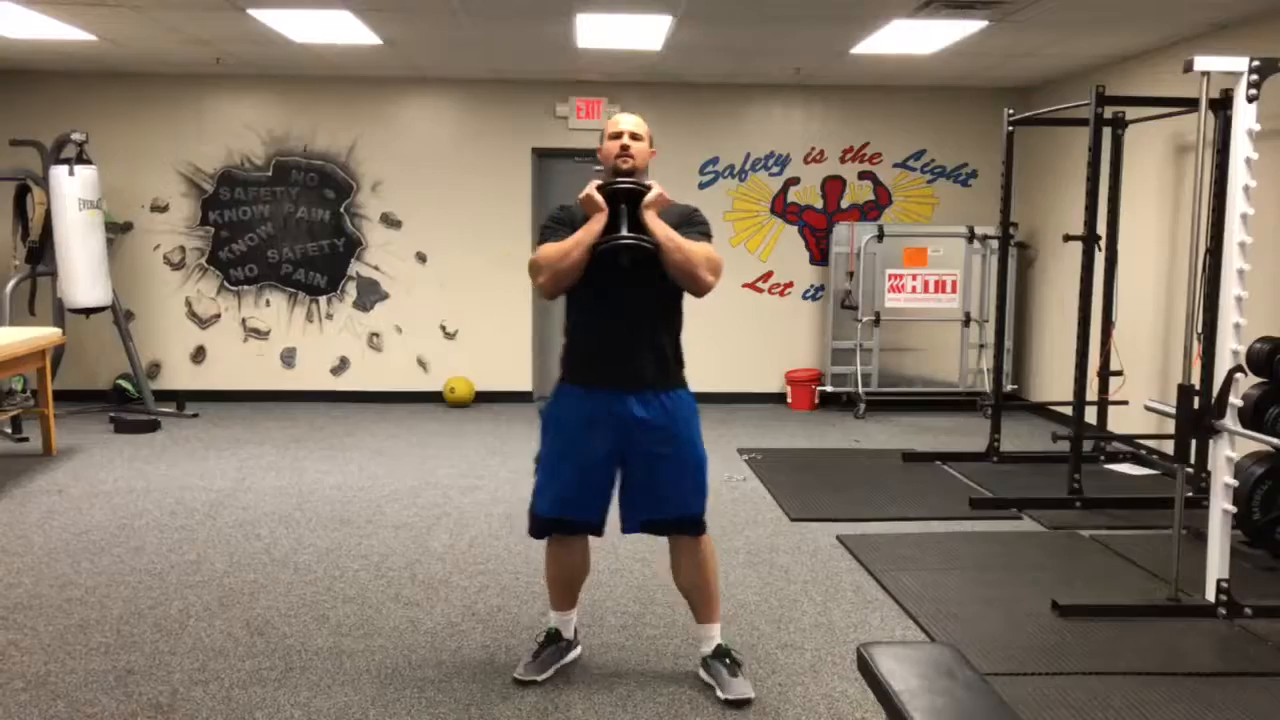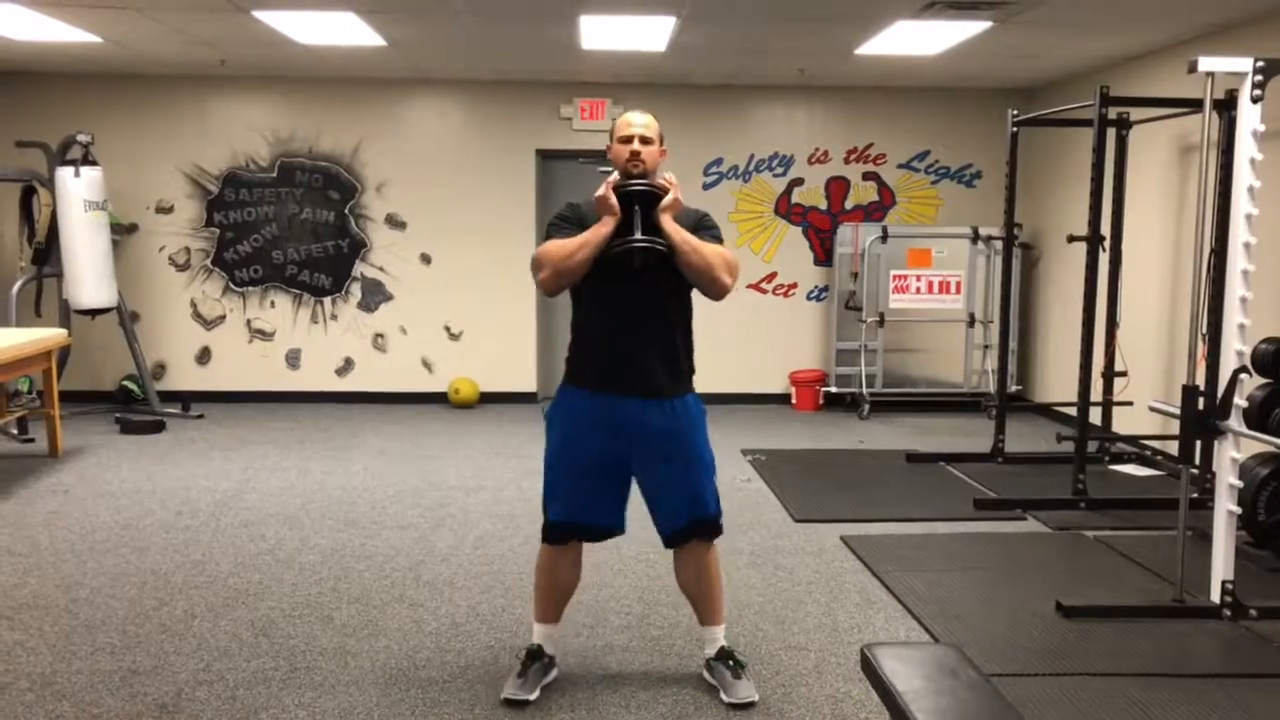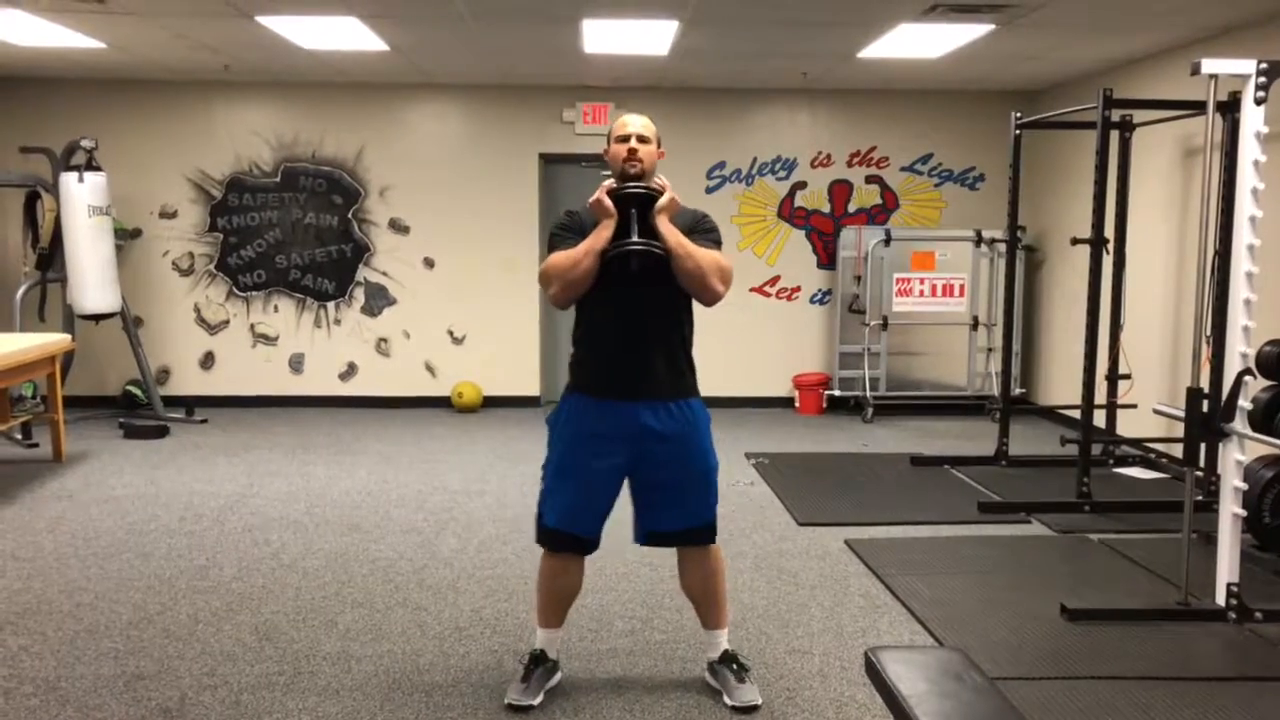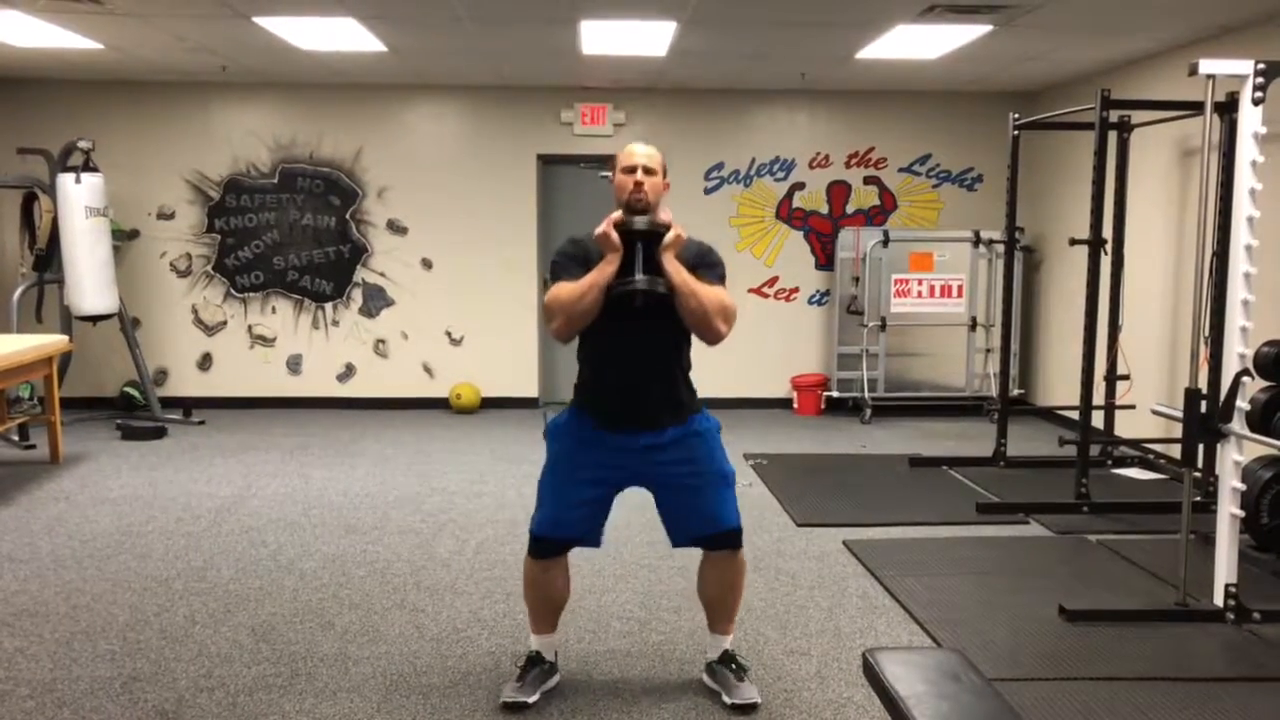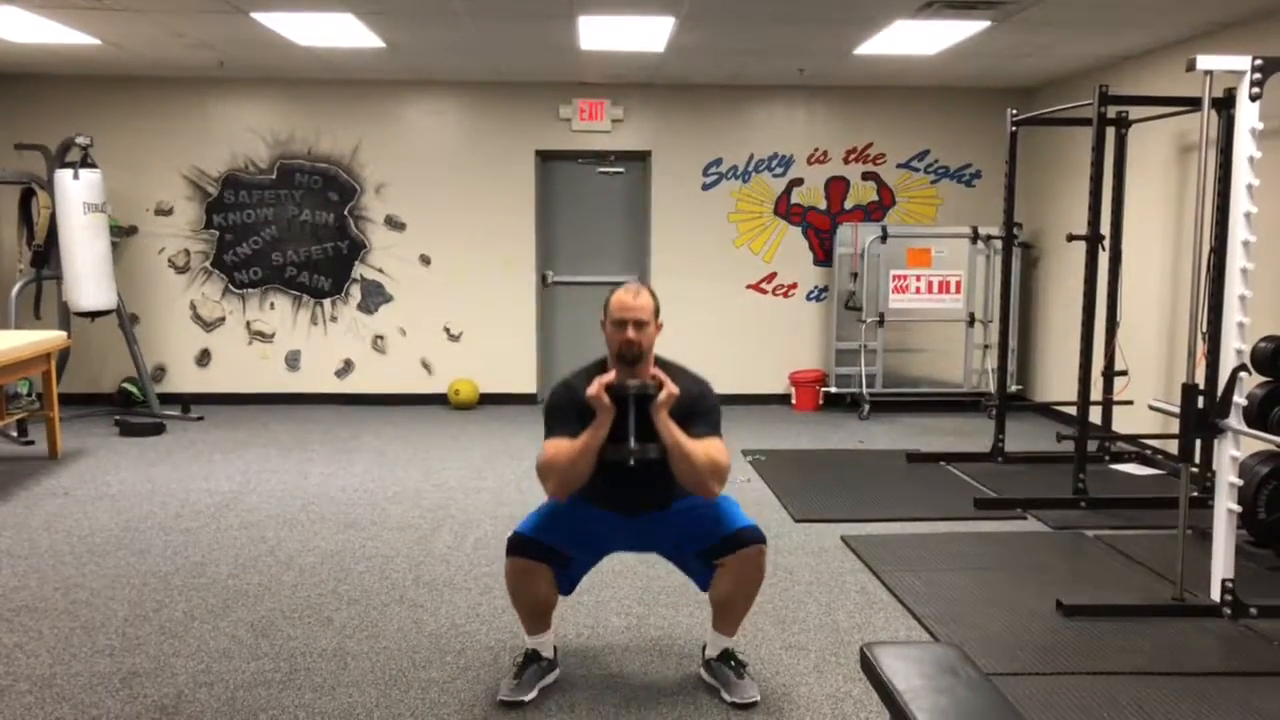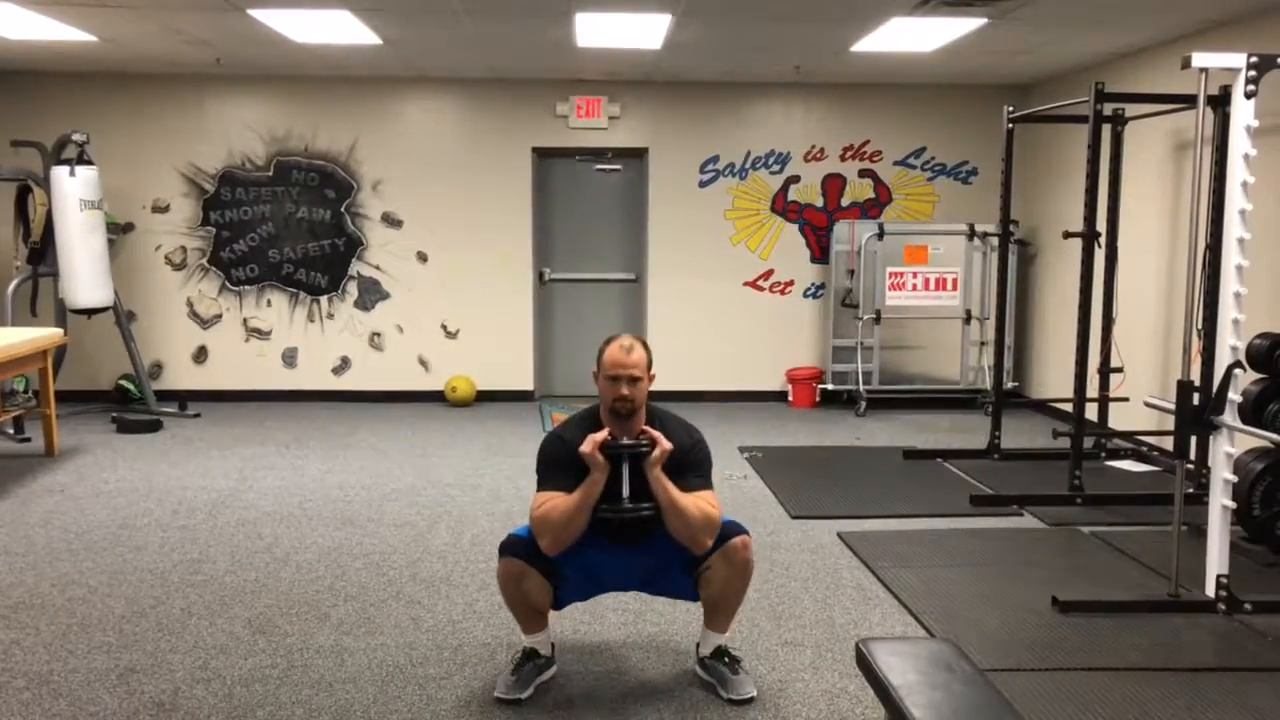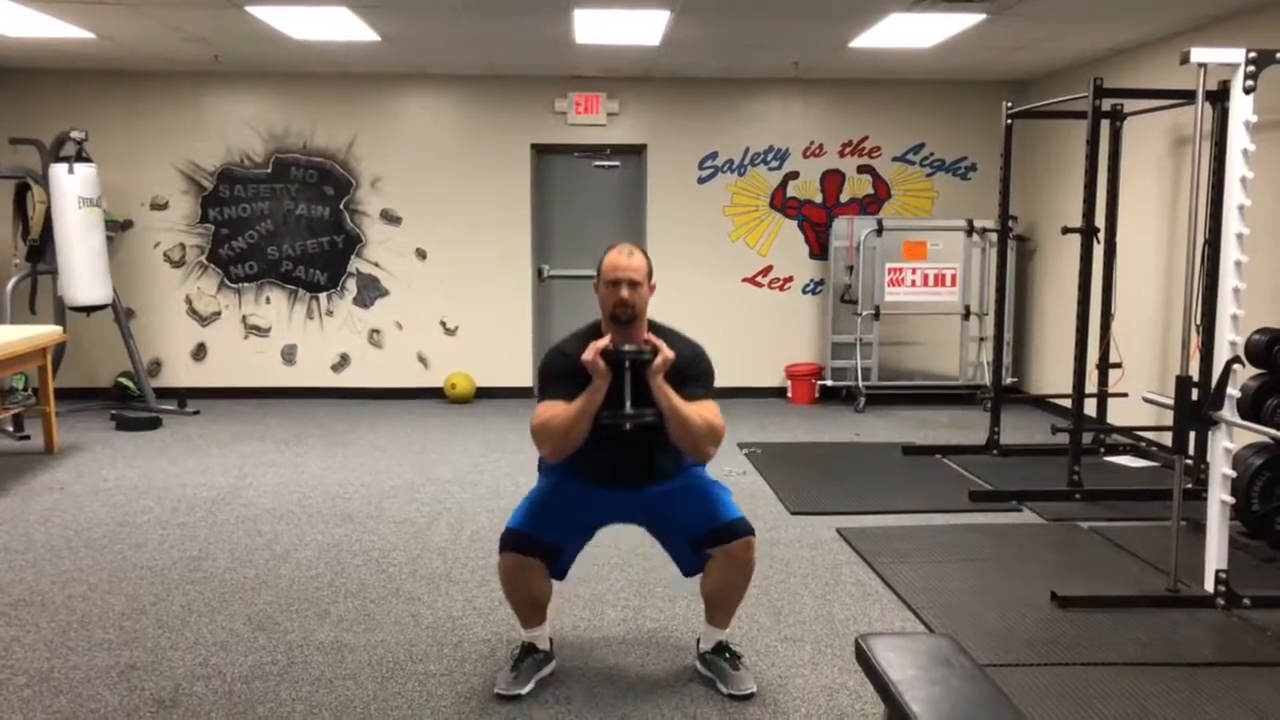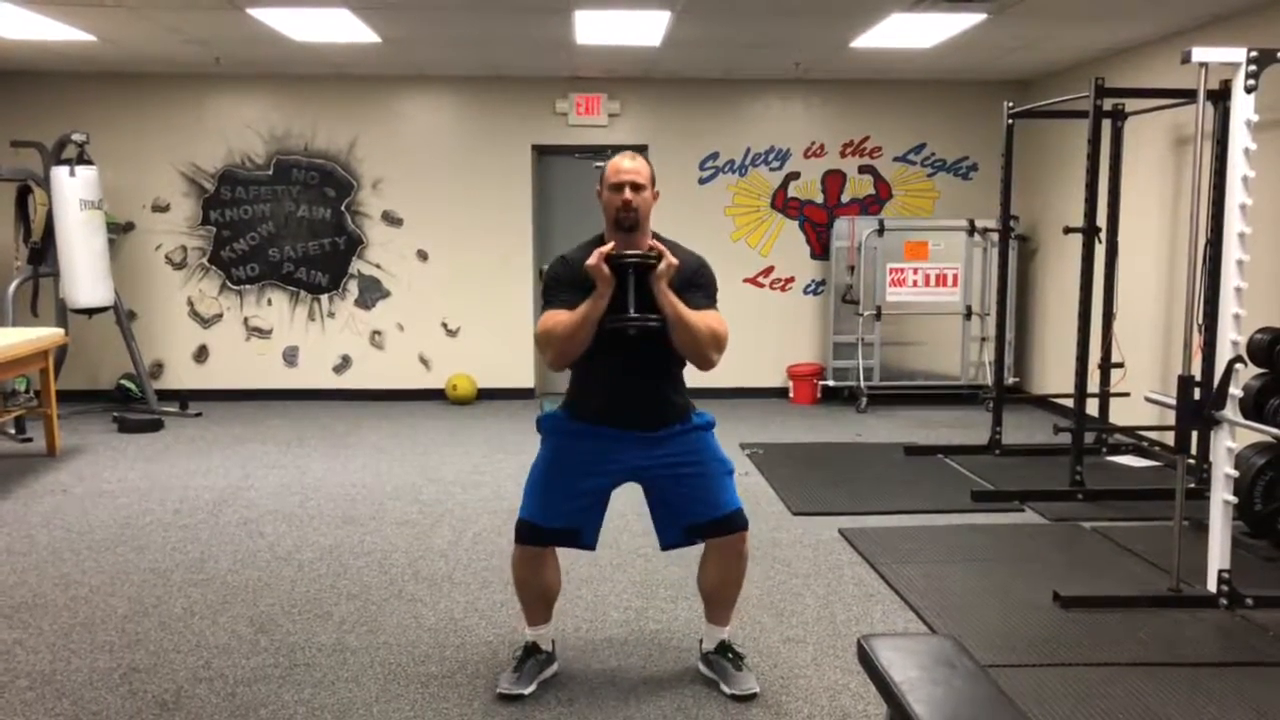
dt=0.5s
person 1, frame 1
left shoulder: (681, 216)
right shoulder: (571, 216)
left elbow: (702, 278)
right elbow: (547, 279)
left wrist: (651, 218)
right wrist: (598, 220)
left hip: (661, 397)
right hip: (583, 395)
left knee: (686, 525)
right knee: (560, 523)
left ankle: (712, 650)
right ankle: (563, 634)
person 1, frame 2
left shoulder: (693, 220)
right shoulder: (580, 215)
left elbow: (721, 282)
right elbow: (548, 277)
left wrist: (667, 220)
right wrist: (607, 220)
left hip: (669, 403)
right hip: (587, 400)
left knee: (694, 530)
right knee: (564, 530)
left ankle: (717, 652)
right ankle: (542, 650)
person 1, frame 3
left shoulder: (692, 221)
right shoulder: (578, 222)
left elbow: (713, 288)
right elbow: (558, 289)
left wrist: (663, 222)
right wrist: (607, 224)
left hip: (673, 407)
right hip: (591, 407)
left knee: (696, 534)
right knee: (564, 538)
left ankle: (720, 655)
right ankle: (544, 656)
person 1, frame 4
left shoulder: (696, 254)
right shoulder: (580, 251)
left elbow: (716, 327)
right elbow: (561, 324)
left wrist: (669, 259)
right wrist: (610, 259)
left hip: (678, 428)
right hip: (592, 428)
left knee: (724, 539)
right knee: (547, 543)
left ankle: (720, 656)
right ankle: (543, 657)
person 1, frame 5
left shoulder: (691, 392)
right shoulder: (573, 393)
left elbow: (710, 485)
right elbow: (556, 486)
left wrist: (663, 418)
right wrist: (601, 419)
left hip: (672, 507)
right hip: (593, 509)
left knee: (748, 546)
right knee: (523, 550)
left ankle: (718, 654)
right ankle: (541, 653)
person 1, frame 6
left shoulder: (682, 440)
right shoulder: (565, 442)
left elbow: (702, 539)
right elbow: (549, 541)
left wrist: (655, 473)
right wrist: (596, 475)
left hip: (663, 552)
right hip: (586, 553)
left knee: (735, 546)
right knee: (515, 557)
left ankle: (712, 651)
right ankle: (538, 652)
person 1, frame 7
left shoulder: (684, 354)
right shoulder: (567, 355)
left elbow: (705, 446)
right elbow: (550, 447)
left wrist: (658, 382)
right wrist: (599, 383)
left hip: (666, 478)
right hip: (583, 480)
left knee: (737, 541)
right knee: (517, 549)
left ankle: (713, 647)
right ankle: (537, 648)
person 1, frame 8
left shoulder: (687, 266)
right shoulder: (571, 268)
left elbow: (709, 355)
right elbow: (554, 356)
left wrist: (662, 289)
right wrist: (601, 291)
left hip: (673, 431)
right hip: (586, 431)
left knee: (728, 534)
right knee: (533, 539)
left ankle: (716, 646)
right ankle: (539, 647)
